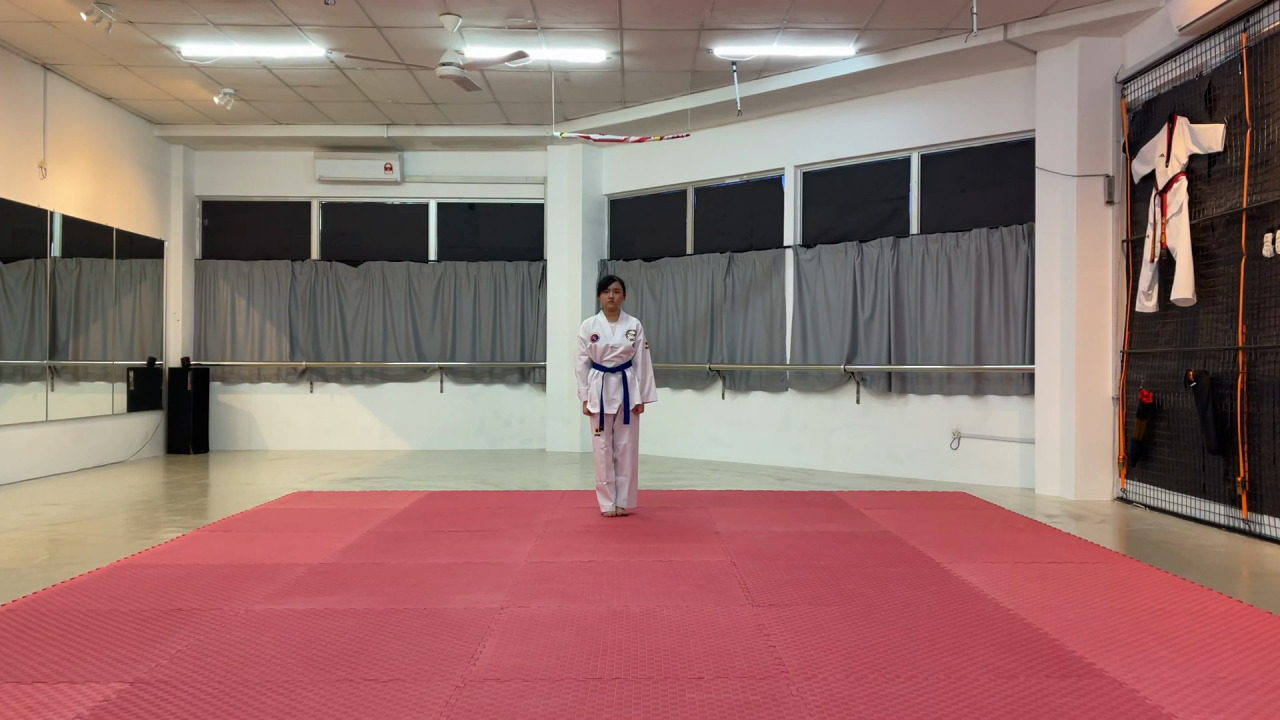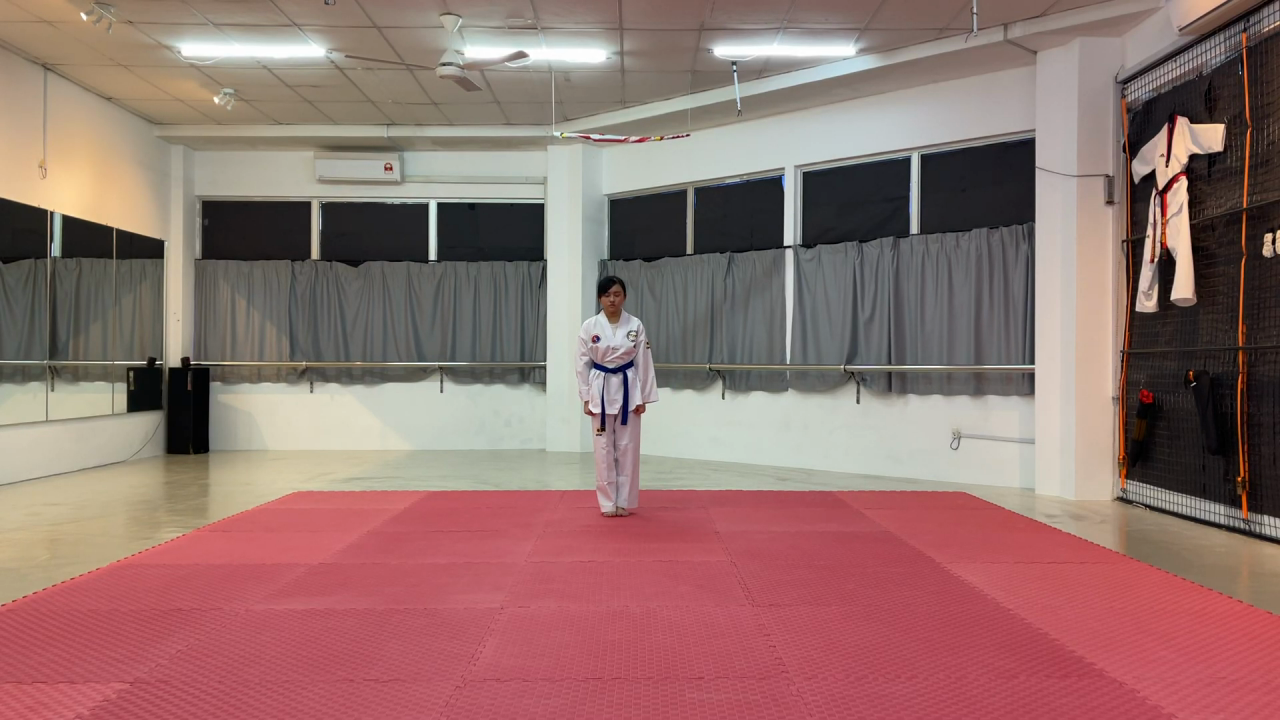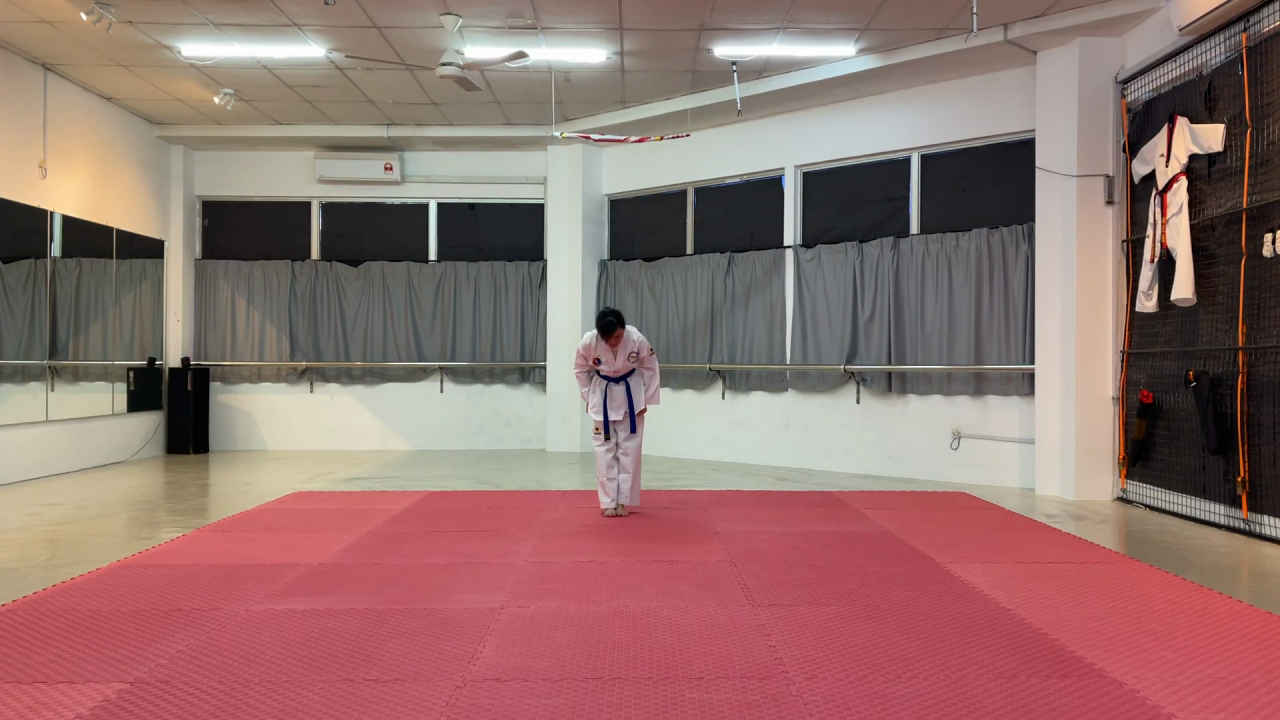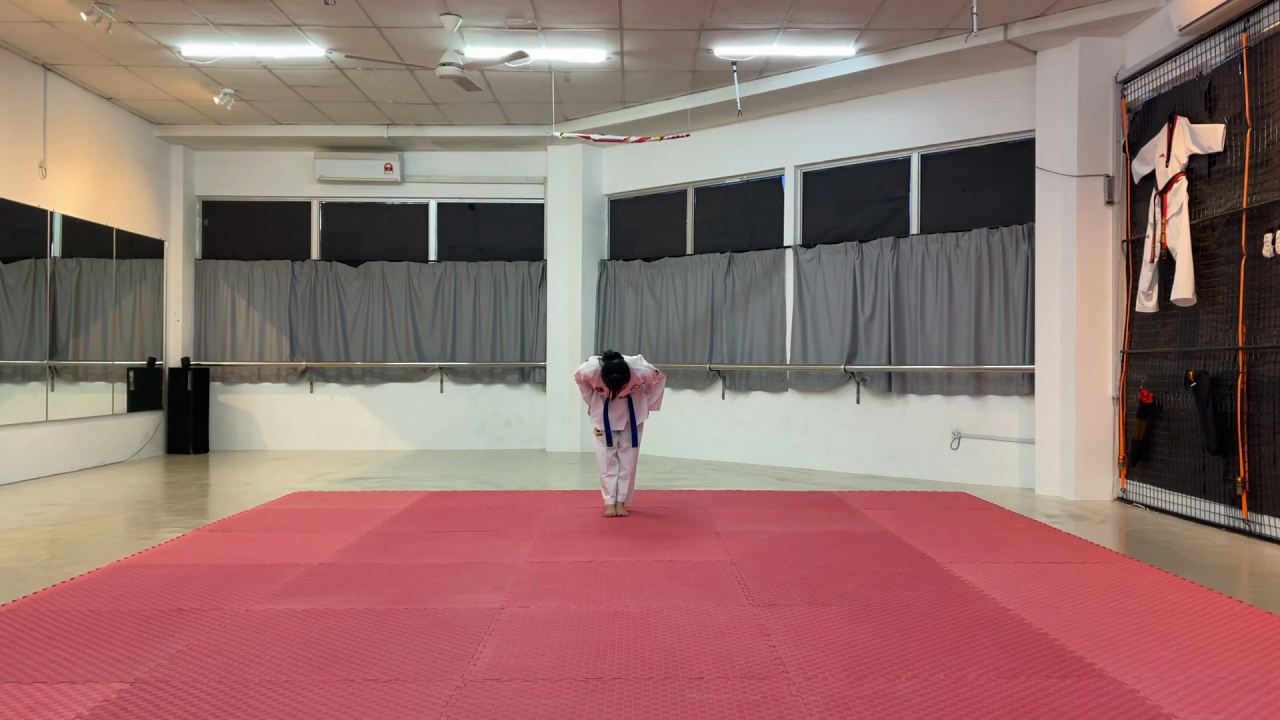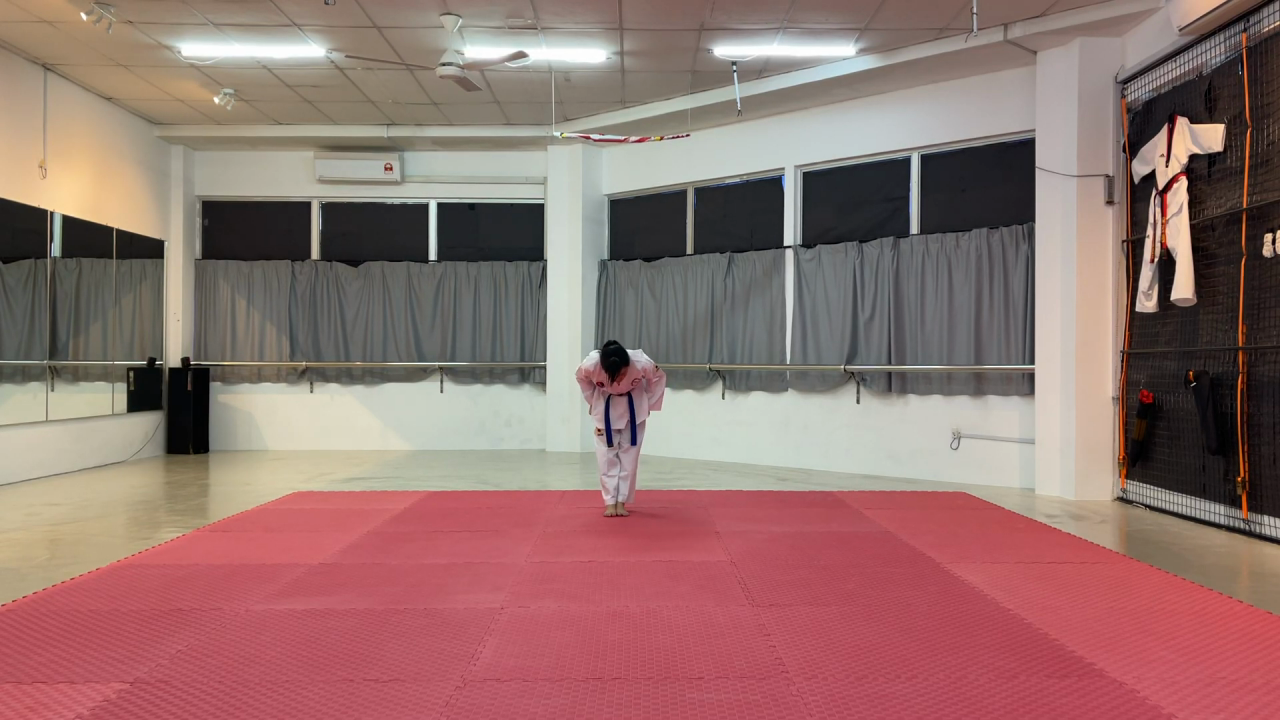
dt=0.4s
person 1, frame 1
left shoulder: (634, 325)
right shoulder: (589, 326)
left elbow: (642, 363)
right elbow: (582, 363)
left wrist: (642, 397)
right wrist: (585, 398)
left hip: (627, 389)
right hip: (599, 389)
left knee: (626, 447)
right knee: (603, 447)
left ankle: (624, 501)
right ankle: (608, 502)
person 1, frame 2
left shoulder: (635, 325)
right shoulder: (589, 327)
left elbow: (644, 363)
right elbow: (582, 363)
left wrist: (643, 398)
right wrist: (586, 398)
left hip: (628, 390)
right hip: (600, 390)
left knee: (627, 447)
right knee: (604, 447)
left ankle: (624, 502)
right ankle: (608, 503)
person 1, frame 3
left shoulder: (637, 339)
right shoulder: (588, 342)
left elbow: (650, 368)
right elbow: (581, 370)
left wrist: (645, 400)
right wrist: (589, 398)
left hip: (630, 396)
right hip: (603, 397)
left knee: (629, 448)
right knee: (604, 448)
left ankle: (622, 501)
right ankle: (609, 502)
person 1, frame 4
left shoulder: (642, 370)
right shoulder: (590, 370)
left elbow: (659, 379)
right elbow: (580, 379)
left wrist: (647, 405)
right wrist: (592, 403)
left hip: (632, 406)
right hip: (604, 408)
left knee: (628, 450)
right knee: (606, 451)
left ankle: (621, 501)
right ankle: (610, 501)
person 1, frame 5
left shoulder: (642, 363)
right shoulder: (591, 365)
left elbow: (658, 379)
right elbow: (582, 379)
left wrist: (647, 405)
right wrist: (594, 404)
left hip: (633, 406)
right hip: (605, 406)
left knee: (629, 451)
right knee: (607, 451)
left ankle: (621, 501)
right ankle: (610, 501)
